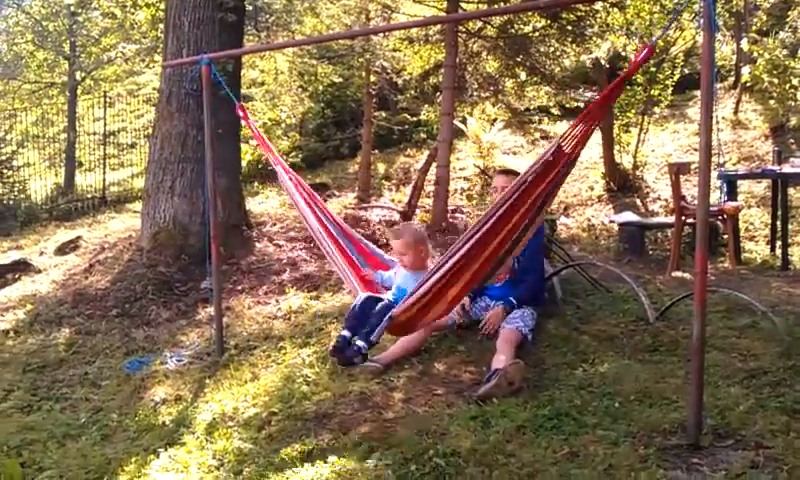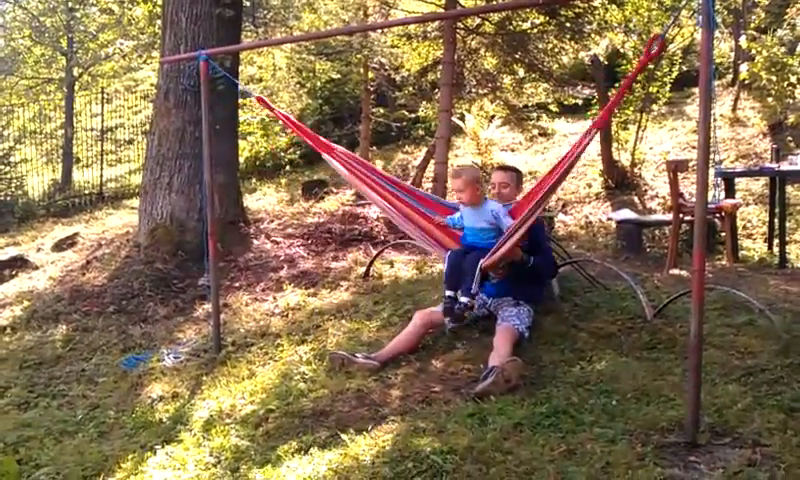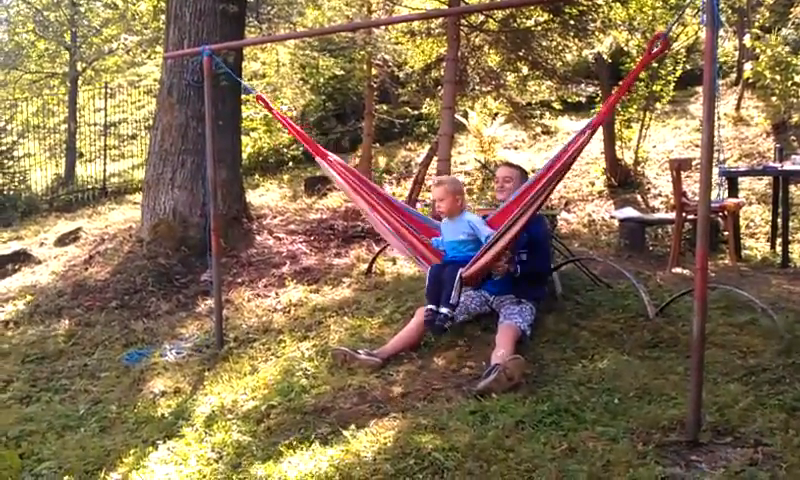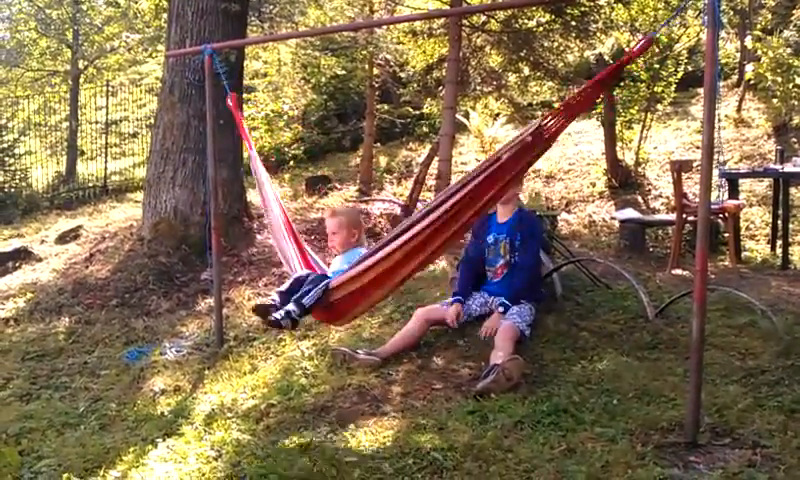
dt=0.4s
person 1, frame 1
left shoulder: (532, 229)
left elbow: (532, 275)
left wrist: (505, 307)
right wrist: (467, 296)
left hip: (517, 302)
right hip: (483, 297)
left knee: (507, 340)
left ankle: (499, 377)
right ankle: (378, 362)
person 1, frame 2
left shoulder: (532, 225)
left elbow: (550, 270)
left wrist: (523, 258)
left hip: (517, 298)
right hip: (481, 293)
left knee: (505, 337)
right knee: (423, 317)
left ankle: (496, 374)
right ankle: (376, 359)
person 1, frame 3
left shoulder: (534, 223)
left elbow: (543, 268)
left wrist: (511, 268)
left hip: (518, 296)
right hip: (483, 291)
left knee: (507, 335)
right knee: (425, 313)
left ankle: (498, 372)
right ankle: (378, 355)
person 1, frame 4
left shoulder: (529, 223)
right shoulder: (483, 222)
left elbow: (527, 269)
right elbow: (469, 263)
left wrist: (501, 309)
right wrist: (458, 299)
left hip: (518, 299)
right hip: (483, 293)
left knee: (505, 335)
right knee: (423, 314)
left ankle: (498, 372)
right ankle: (378, 355)
person 2, frame 1
right shoulder: (401, 268)
right wrist: (377, 276)
left knee: (384, 311)
right knee: (365, 301)
left ankle: (359, 349)
right ankle: (344, 339)
person 2, frame 2
left shoulder: (493, 209)
right shoulder: (463, 207)
left elbow: (511, 228)
right wrist: (447, 221)
left hip: (489, 249)
right hip: (468, 246)
left knee: (472, 261)
right knee: (453, 256)
left ankle: (465, 301)
right ankle: (450, 297)
person 2, frame 3
left shoulder: (471, 220)
right shoulder: (444, 223)
left elbow: (490, 238)
right wrist: (432, 242)
left hip: (470, 262)
right hip: (450, 261)
left knee: (451, 273)
right knee: (435, 270)
left ankle: (446, 313)
right ankle: (432, 309)
person 2, frame 4
left shoulder: (360, 255)
right shoulder: (337, 261)
left knee: (320, 281)
right knee: (302, 277)
left ankle: (291, 314)
right ankle: (274, 304)
